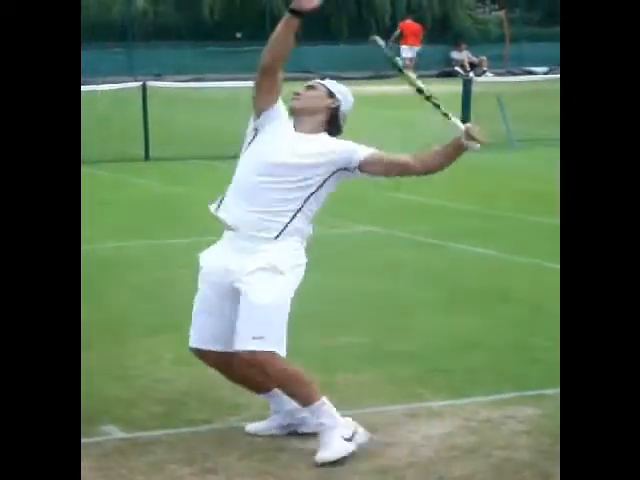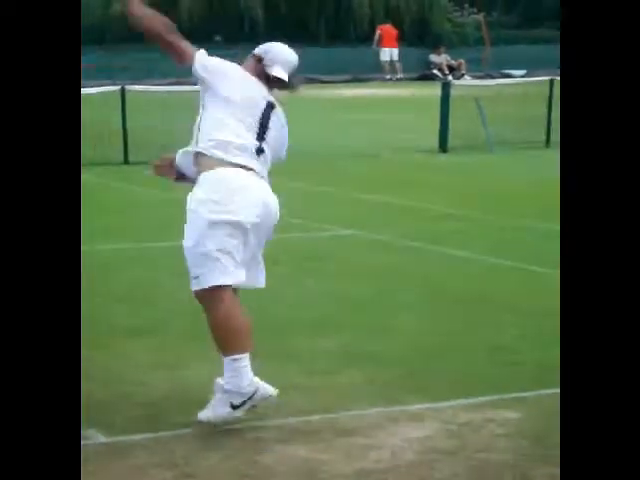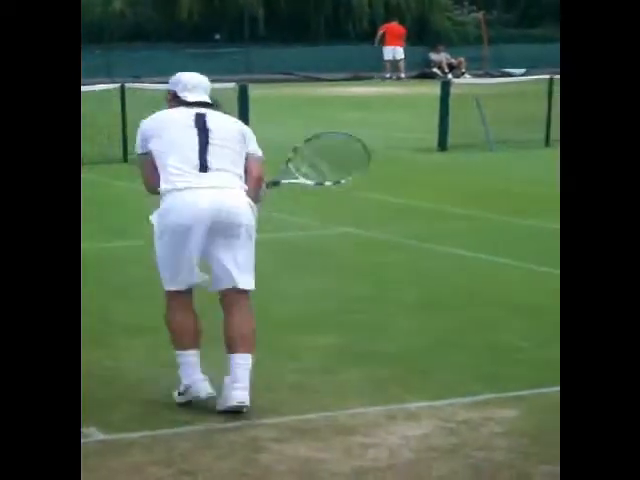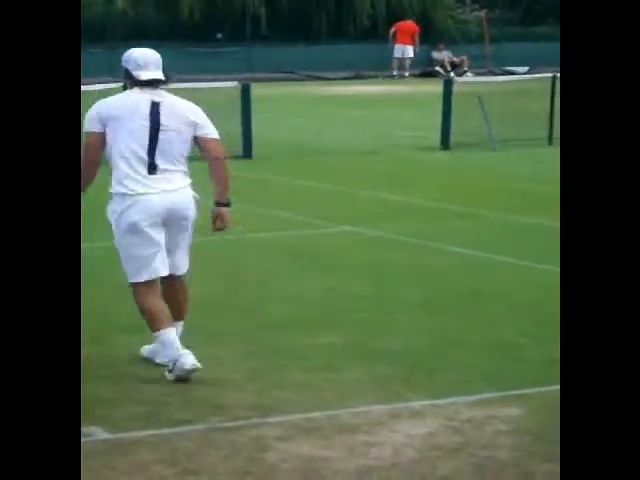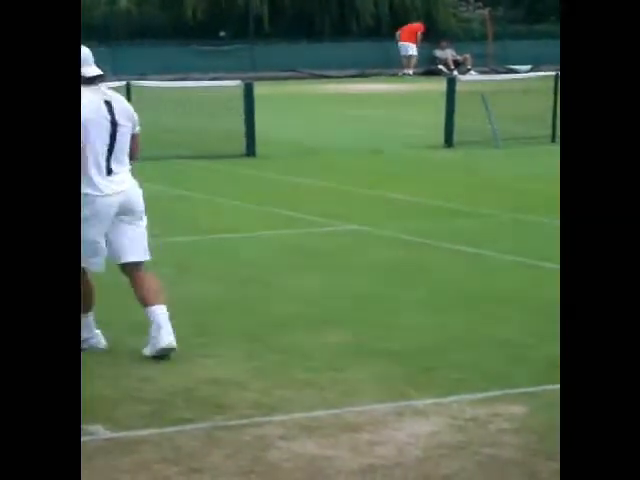
dt=0.5s
person 1, frame 1
left shoulder: (338, 151)
right shoulder: (271, 122)
left elbow: (412, 165)
right elbow: (269, 67)
left wrist: (452, 146)
left hip: (272, 259)
right hip: (227, 251)
left knee: (259, 355)
right knee: (208, 349)
left ankle: (339, 427)
right ankle: (290, 412)
person 1, frame 2
left shoulder: (228, 75)
right shoulder: (279, 123)
left elbow: (170, 39)
right wrist: (185, 170)
left hip: (225, 195)
right hip: (259, 200)
left knee: (216, 289)
right knee: (220, 288)
left ankle: (241, 383)
right ankle: (236, 383)
person 1, frame 3
left shoulder: (152, 123)
right shoulder: (236, 126)
left elbow: (151, 181)
right elbow: (257, 177)
left hip: (181, 207)
right hip: (233, 204)
left knee: (178, 295)
right knee: (237, 297)
left ankle: (191, 380)
right ankle: (238, 387)
person 1, frame 4
left shoulder: (105, 107)
right shoulder: (189, 109)
left elbow: (89, 159)
right elbow: (217, 157)
left wrist: (80, 190)
right wrist: (223, 204)
left hip: (134, 203)
right hip: (179, 199)
left knee: (145, 284)
right knee: (173, 276)
left ankle: (176, 356)
right ankle: (168, 348)
person 1, frame 5
left shoulder: (80, 106)
right shoulder: (121, 103)
left elbow: (79, 155)
left hip: (91, 197)
right hip: (127, 191)
left knee: (80, 269)
right knee: (135, 267)
left ankle: (87, 334)
right ankle: (162, 331)
